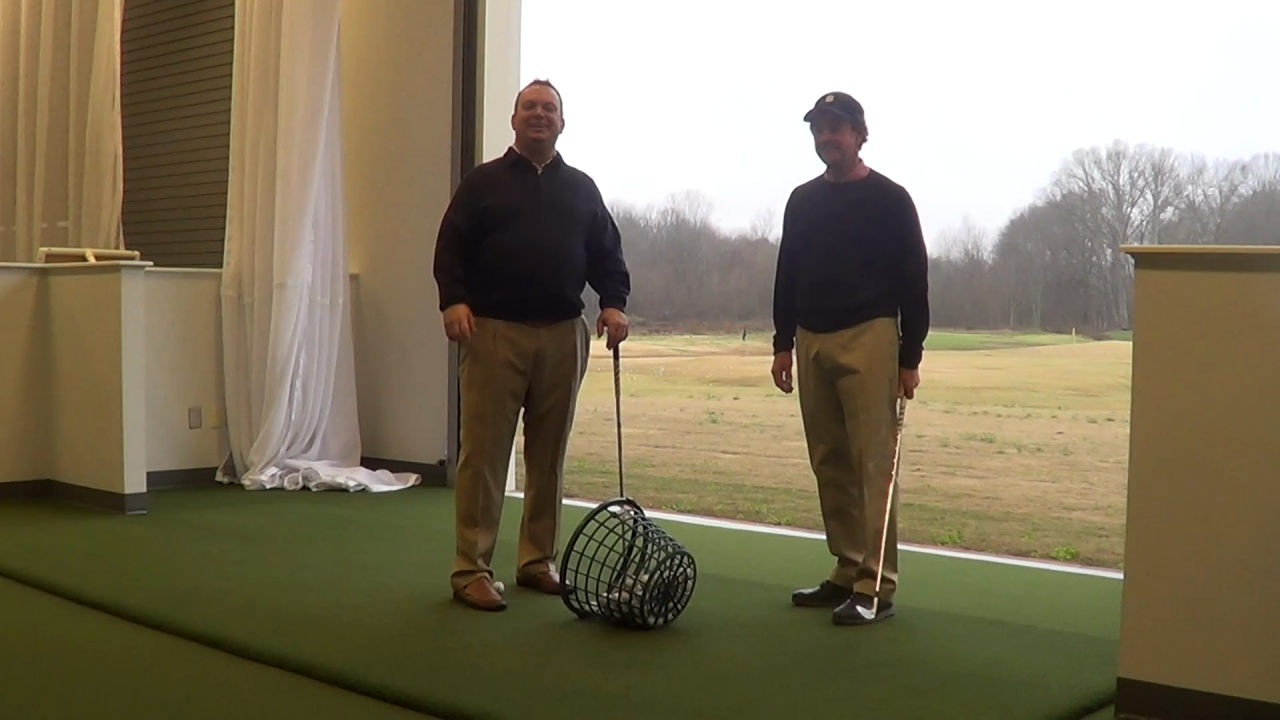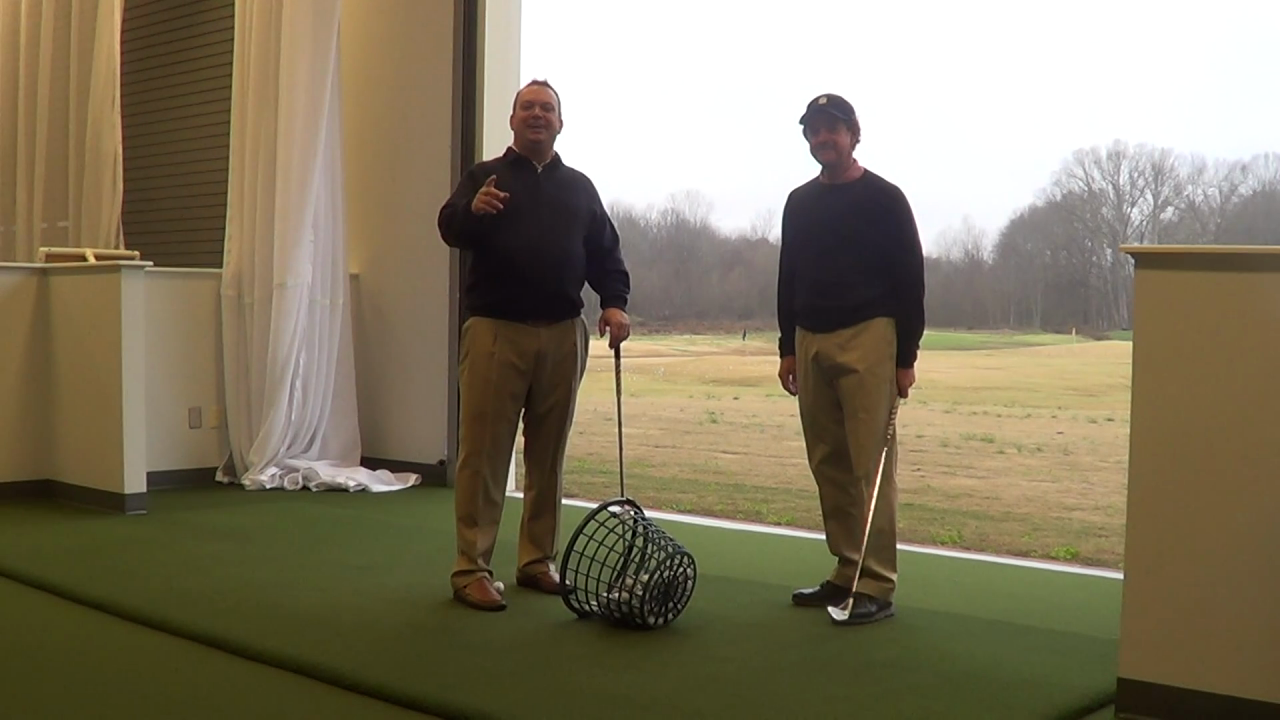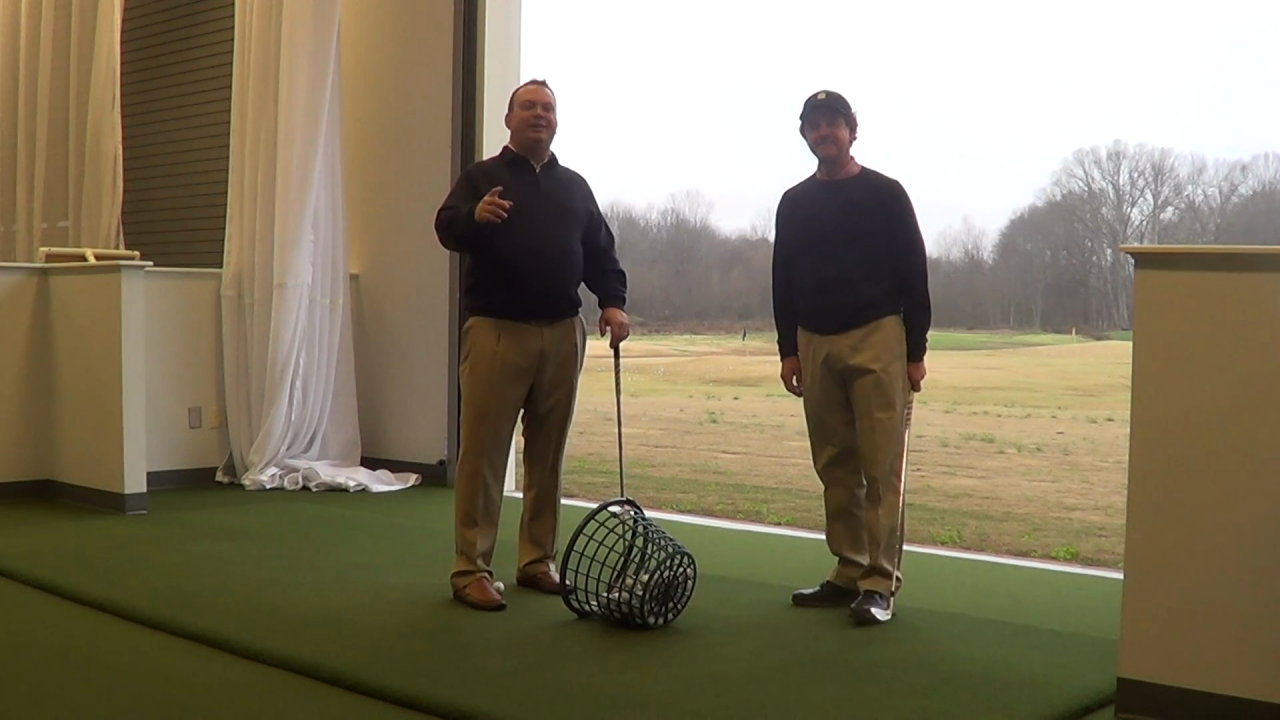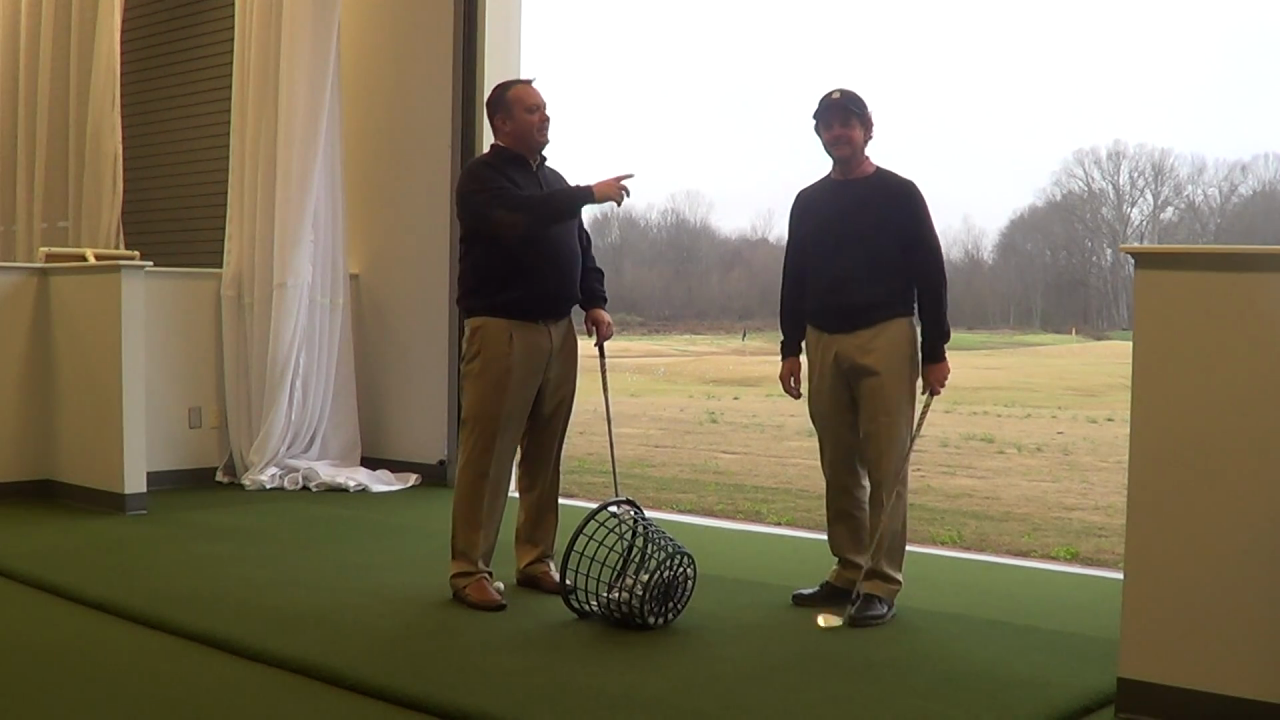
dt=0.4s
person 1, frame 1
left shoulder: (890, 199)
right shoulder: (802, 200)
left elbow: (913, 281)
right elbow: (788, 276)
left wrist: (911, 356)
right wrist: (783, 341)
left hip: (868, 339)
right hip: (813, 342)
left knee: (872, 463)
right knee: (830, 464)
left ankle: (876, 583)
right ankle: (847, 571)
person 1, frame 2
left shoulder: (884, 199)
right shoulder: (799, 202)
left elbow: (909, 281)
left wrist: (907, 356)
right wrist: (788, 346)
left hip: (866, 339)
right hip: (812, 342)
left knee: (871, 463)
right knee: (829, 465)
left ankle: (876, 584)
right ankle: (847, 570)
person 1, frame 3
left shoulder: (885, 194)
right shoulder: (794, 202)
left elbow: (914, 274)
right elbow: (784, 280)
left wrist: (915, 350)
right wrist: (788, 348)
left hip: (876, 339)
right hip: (817, 344)
left knee: (881, 464)
right knee: (835, 466)
left ankle: (881, 581)
right ankle: (848, 572)
person 1, frame 4
left shoulder: (900, 195)
right shoulder: (808, 202)
left elbow: (929, 275)
right elbow: (794, 280)
left wrist: (935, 350)
right wrist: (790, 348)
left hip: (885, 340)
right hip: (825, 344)
left knee: (886, 466)
right knee: (838, 466)
left ankle: (881, 583)
right ankle: (847, 572)
person 2, frame 1
left shoulder: (581, 186)
right shoulder: (484, 181)
left elbow: (607, 251)
right elbow: (451, 245)
left wrist: (614, 302)
right wrist: (454, 299)
left hip: (563, 335)
right hip: (494, 333)
left knee: (549, 455)
right knee: (483, 452)
left ankle: (538, 560)
right ankle: (471, 568)
person 2, frame 2
left shoulder: (579, 186)
right shoulder: (483, 176)
left elbow: (606, 250)
right elbow: (450, 227)
left wrist: (614, 302)
right wrist: (474, 210)
left hip: (563, 334)
right hip: (495, 332)
left knee: (548, 455)
right knee: (483, 452)
left ankle: (538, 560)
right ankle: (471, 568)
person 2, frame 3
left shoulder: (574, 186)
right shoulder: (482, 177)
left elbow: (601, 250)
right elbow: (448, 230)
left wrist: (613, 301)
right wrist: (475, 216)
left hip: (562, 333)
right hip: (495, 331)
left knee: (548, 454)
right knee: (483, 452)
left ankle: (538, 560)
right ankle: (471, 568)
person 2, frame 4
left shoulder: (556, 181)
right shoulder: (482, 176)
left elbow: (579, 249)
right elbow: (520, 216)
left wrist: (595, 302)
right wrist: (589, 195)
left hip: (558, 331)
right hip: (499, 330)
left knee: (545, 452)
right knee: (487, 451)
left ankle: (536, 559)
right ankle: (469, 570)
